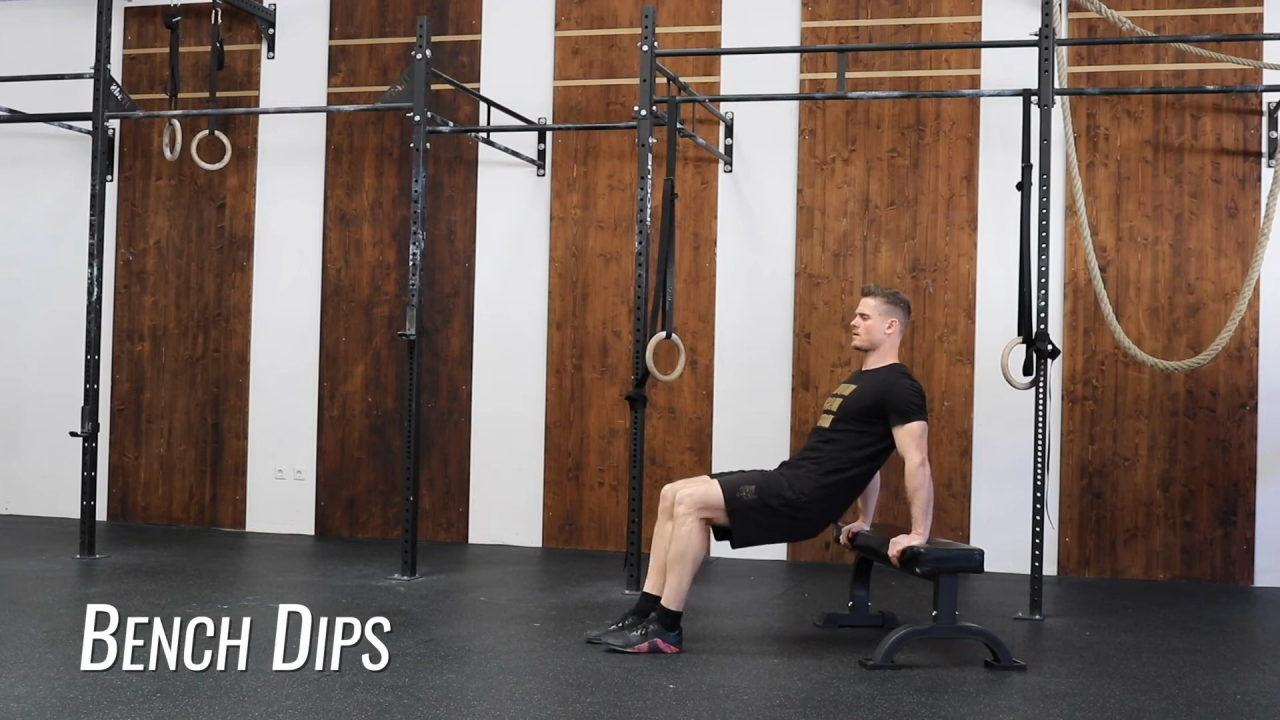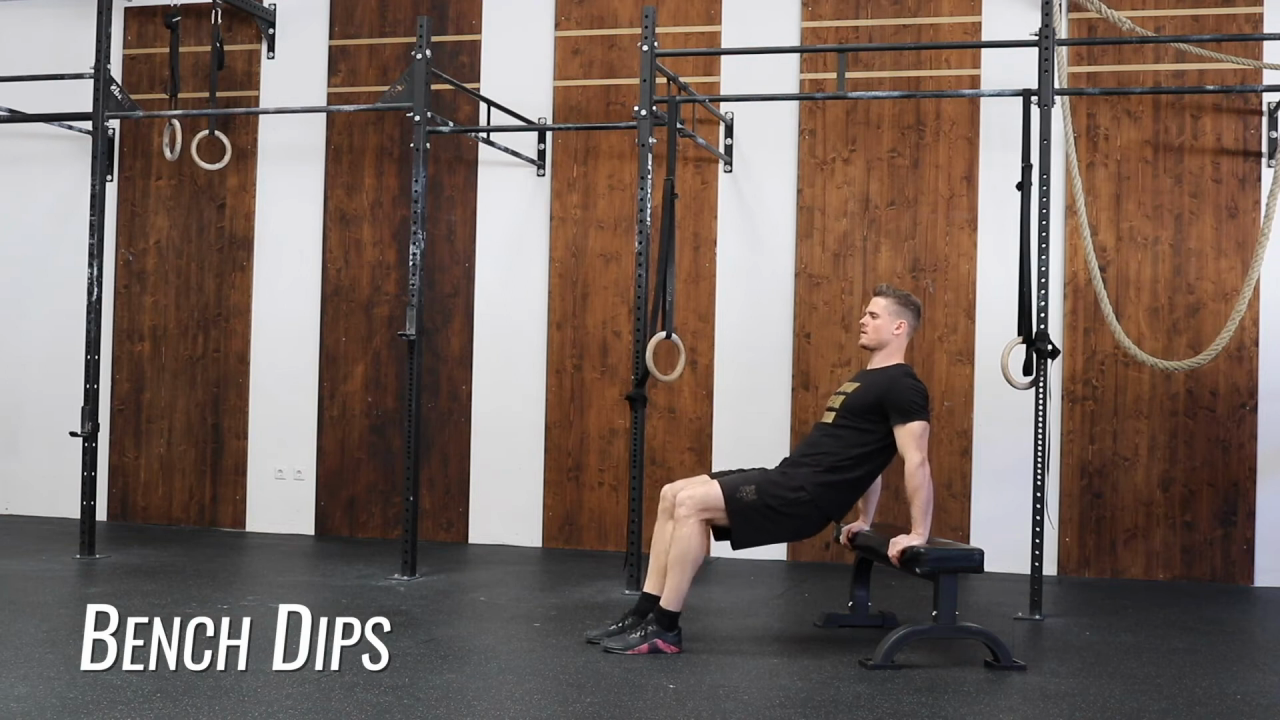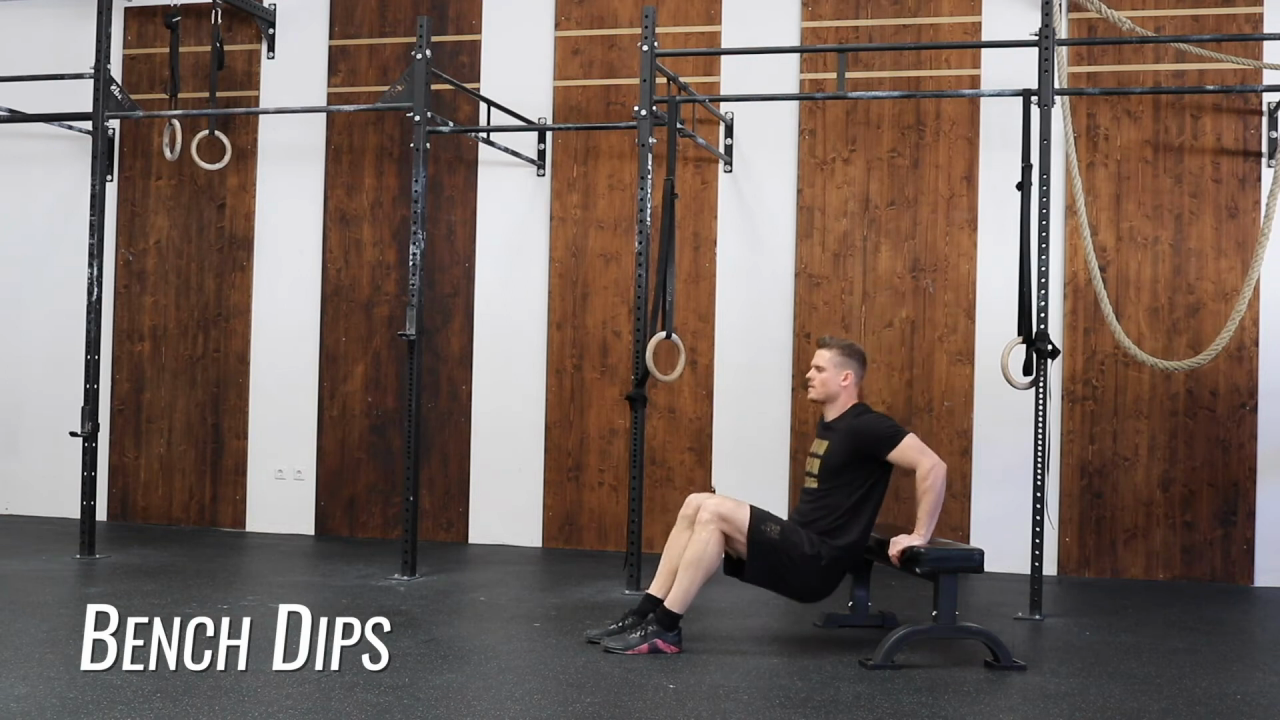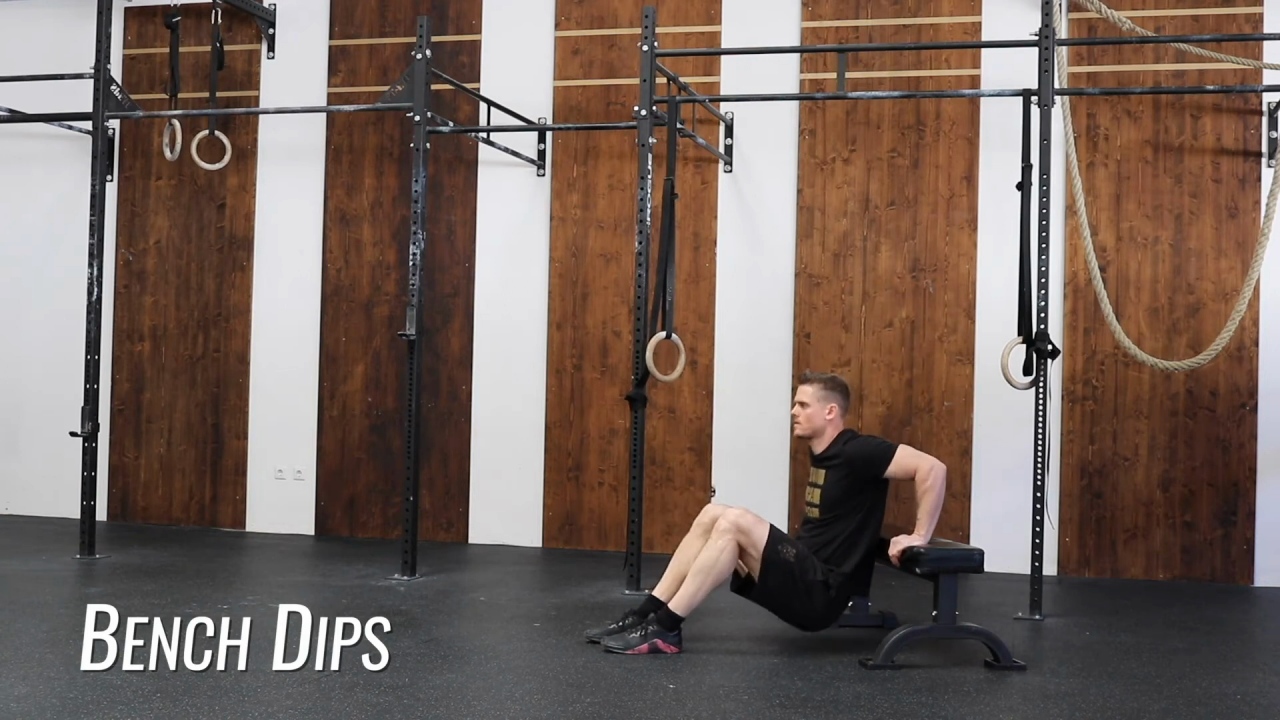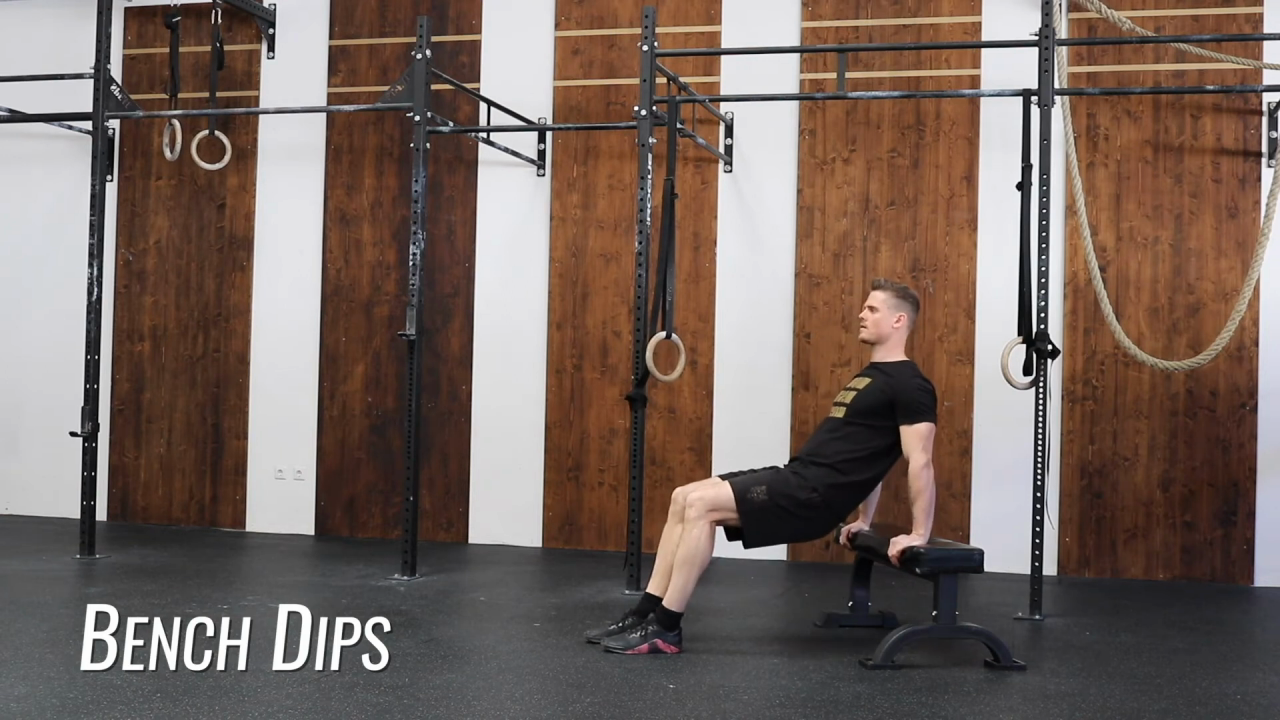
dt=1s
person 1, frame 1
left shoulder: (898, 387)
right shoulder: (863, 380)
left elbow: (917, 460)
right elbow: (862, 455)
left wrist: (918, 534)
right wrist: (865, 521)
left hip: (808, 497)
right hip: (790, 482)
left knee: (691, 502)
right knee: (674, 495)
left ankle: (665, 627)
right ankle: (646, 612)
person 1, frame 2
left shoulder: (901, 385)
right shoulder: (867, 378)
left elbow: (917, 460)
right elbow: (864, 454)
left wrist: (917, 534)
right wrist: (864, 521)
left hip: (808, 496)
right hip: (789, 481)
left knee: (691, 503)
right knee: (673, 496)
left ankle: (663, 628)
right ankle: (645, 613)
person 1, frame 3
left shoulder: (864, 426)
right shoulder: (831, 422)
left elbow: (932, 466)
left wrist: (918, 536)
right wrist: (853, 526)
left hip: (816, 562)
right hip: (799, 547)
left knee: (714, 511)
right knee: (697, 506)
left ankle: (663, 628)
right ankle: (644, 613)
person 1, frame 4
left shoulder: (856, 451)
right shoulder: (823, 450)
left elbow: (932, 468)
left wrist: (918, 538)
left hip: (821, 589)
right hip: (805, 571)
left knee: (733, 521)
right knee: (712, 516)
left ankle: (665, 628)
right ankle: (646, 614)
person 1, frame 5
left shoulder: (908, 384)
right shoulder: (872, 374)
left elbow: (920, 461)
left wrist: (918, 535)
right wrist: (863, 521)
left hip: (816, 493)
right hip: (797, 478)
left knee: (701, 504)
right knee: (683, 499)
left ankle: (664, 628)
right ankle: (646, 612)
